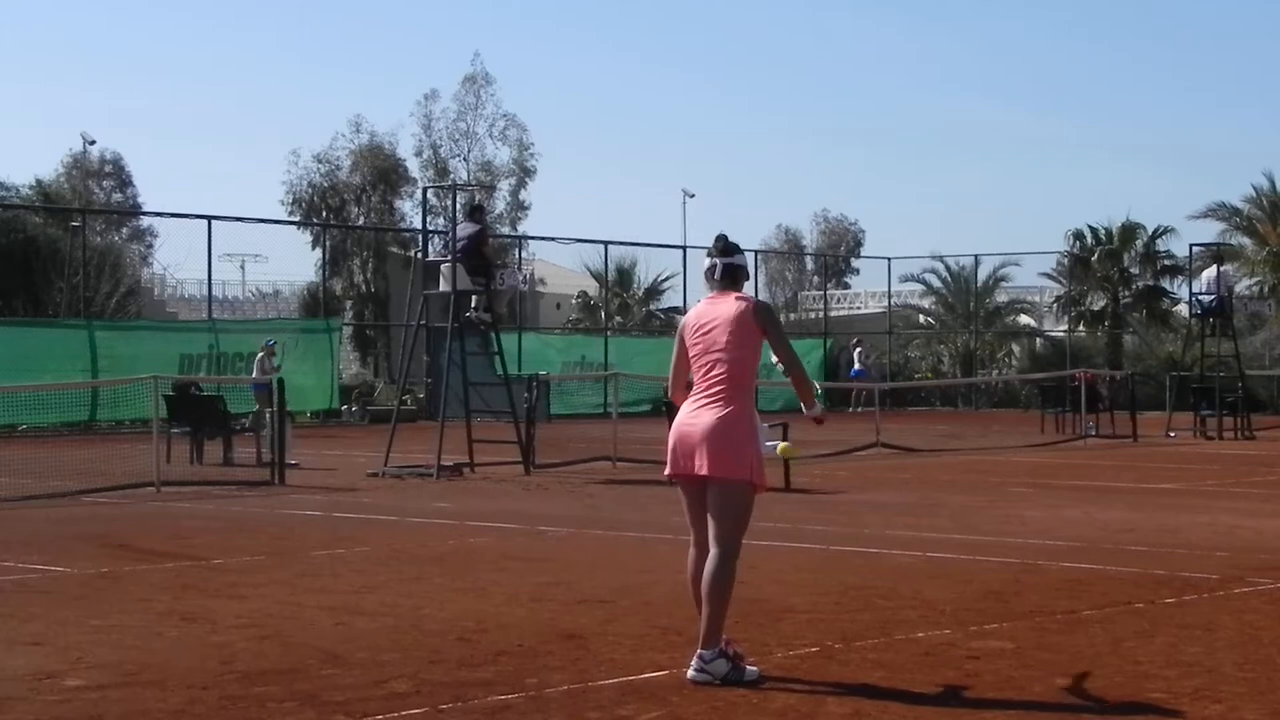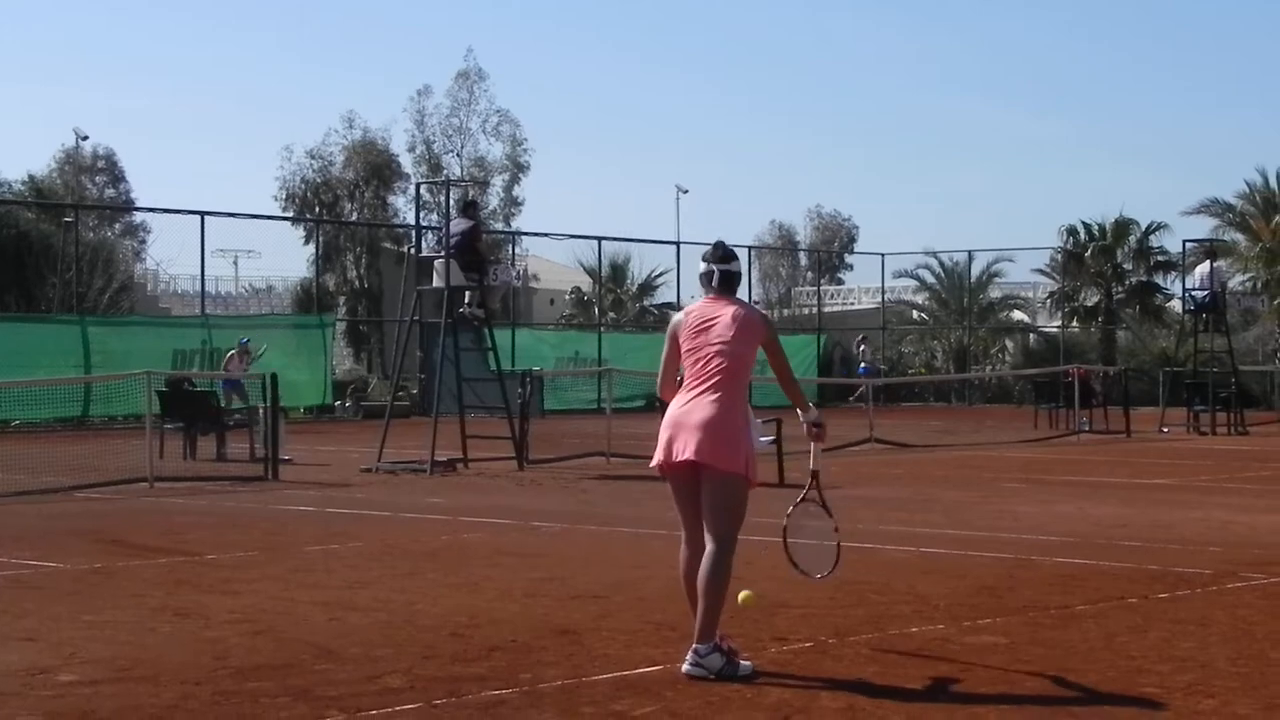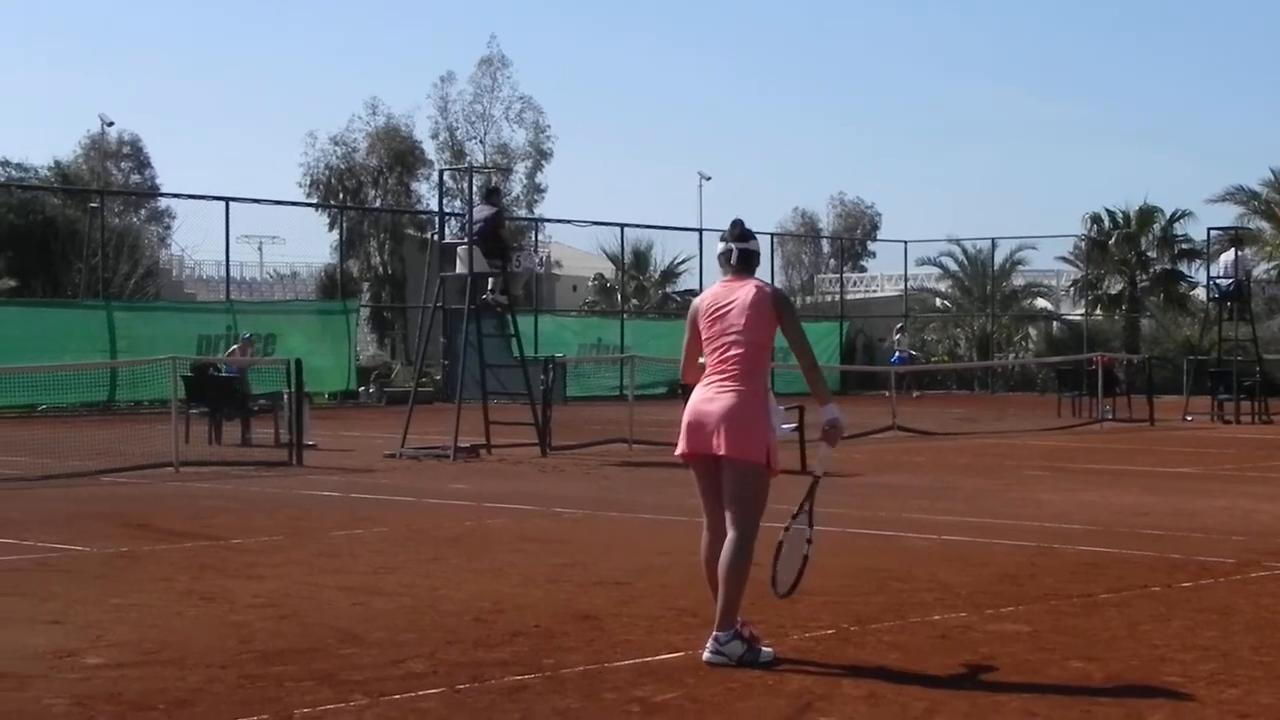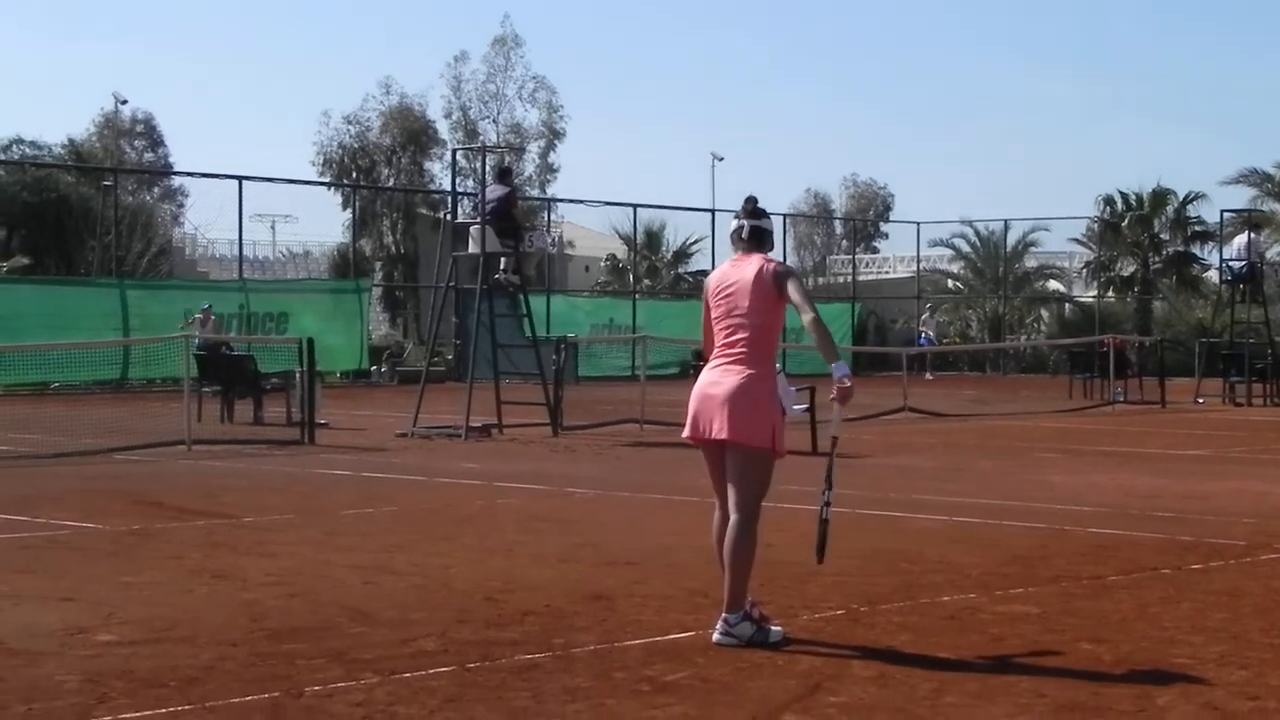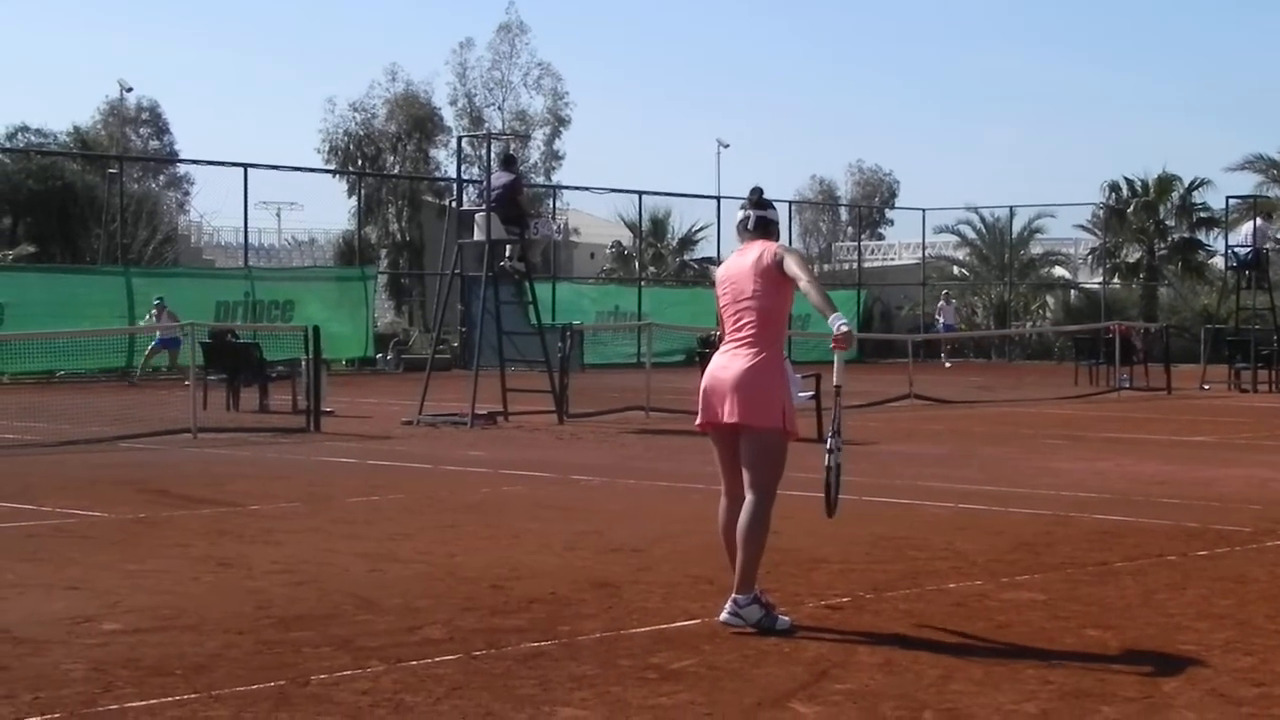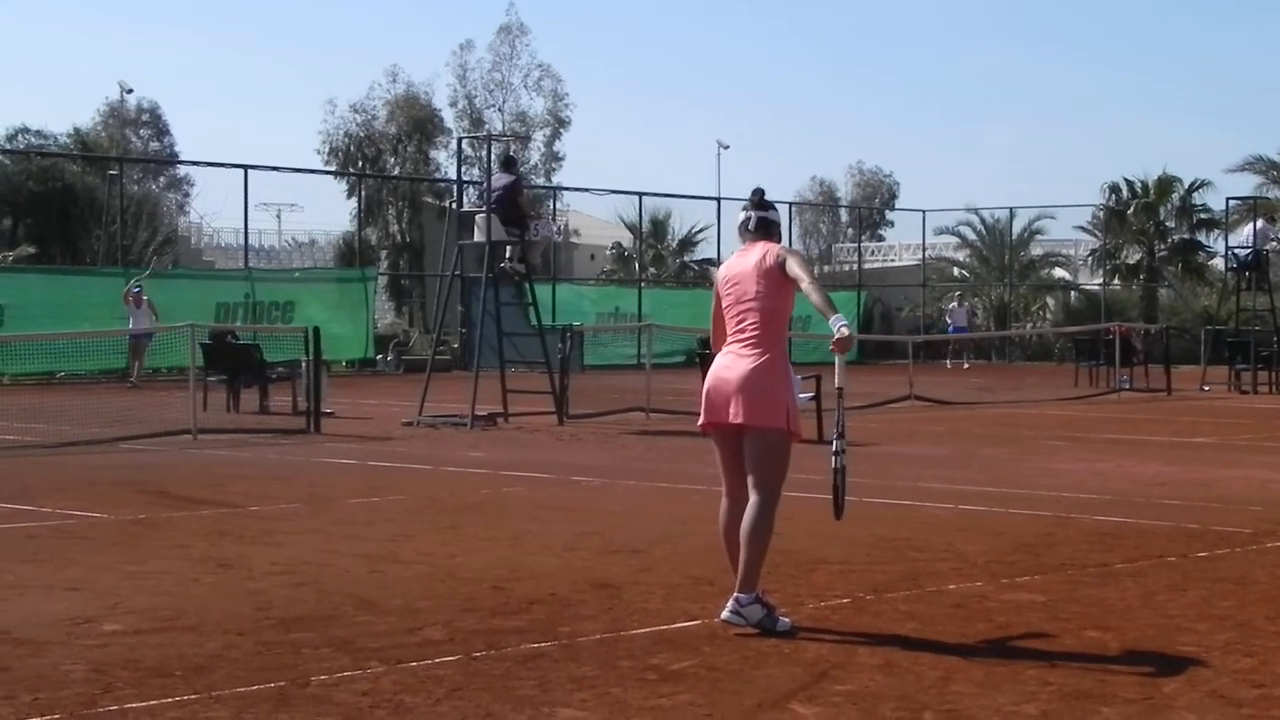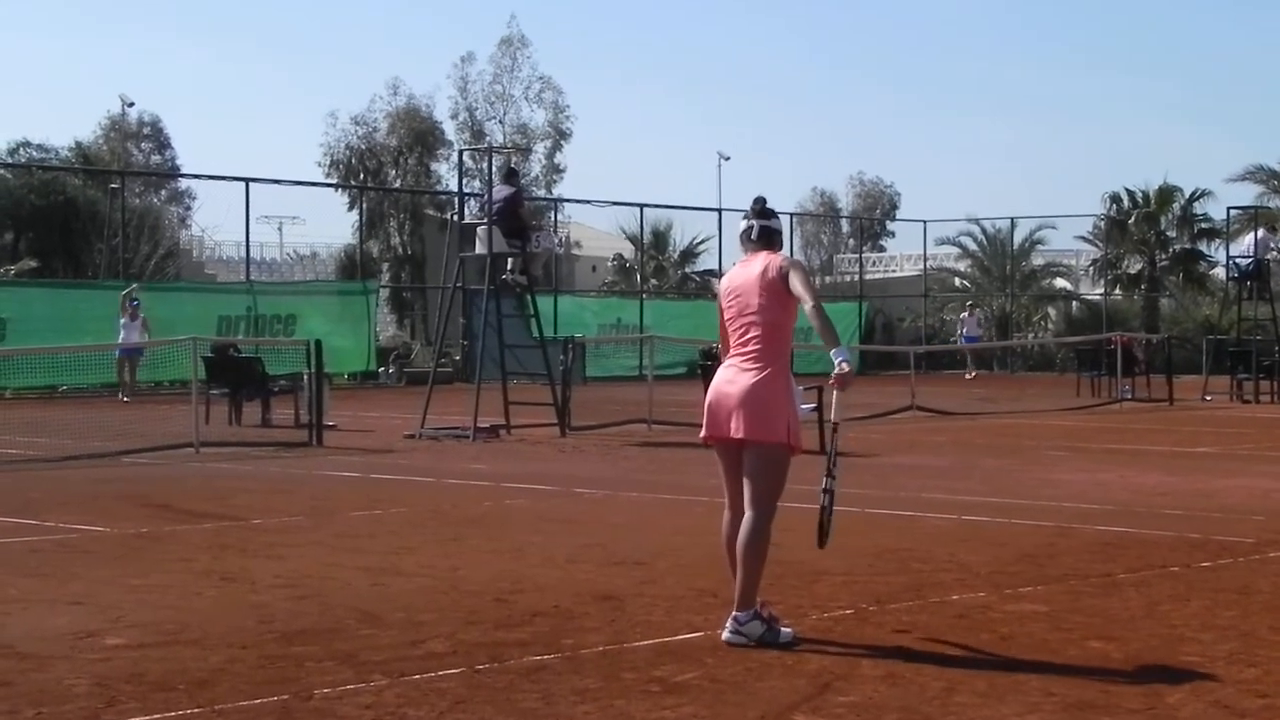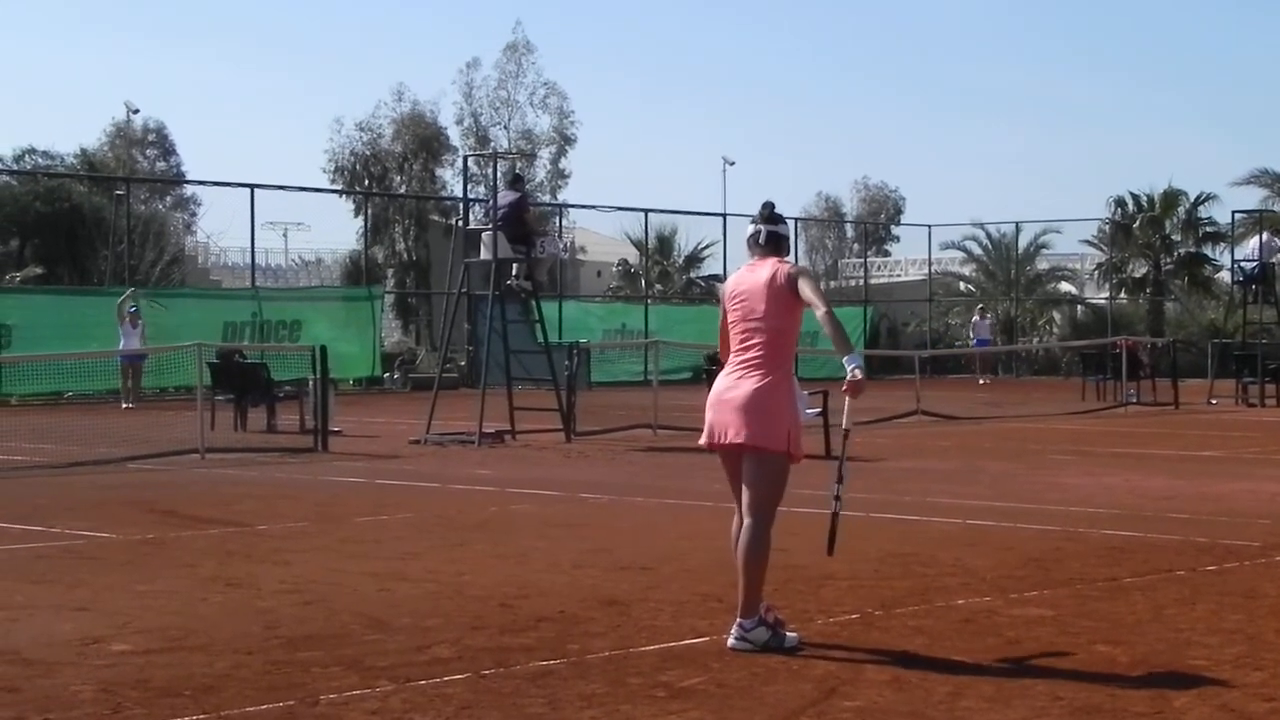
dt=0.4s
person 1, frame 1
left shoulder: (689, 318)
right shoulder: (755, 309)
right elbow: (792, 365)
right wrist: (812, 405)
left hip: (686, 429)
right hip: (728, 432)
left knee: (702, 543)
right knee: (724, 547)
left ankle: (712, 643)
right ankle: (708, 656)
person 1, frame 2
left shoulder: (681, 319)
right shoulder: (755, 319)
right elbow: (786, 379)
right wrist: (809, 415)
left hip: (678, 424)
right hip: (721, 428)
left knee: (694, 538)
right knee: (720, 542)
left ankle: (707, 639)
right ankle: (703, 650)
person 1, frame 3
left shoulder: (700, 302)
right shoulder: (772, 297)
right elbow: (806, 358)
right wrist: (829, 411)
left hip: (700, 411)
right hip: (743, 416)
left knee: (716, 525)
right knee: (741, 529)
left ankle: (728, 626)
right ankle: (724, 638)
person 1, frame 4
left shoulder: (714, 279)
right shoulder: (777, 272)
right elbow: (810, 317)
right wrist: (839, 369)
left hip: (708, 391)
right hip: (749, 395)
left knee: (727, 507)
right knee: (744, 511)
left ankle: (738, 606)
right ankle: (732, 620)
person 1, frame 5
left shoulder: (724, 268)
right shoulder: (778, 253)
right elbow: (806, 281)
right wrist: (838, 320)
left hip: (718, 375)
right hip: (758, 379)
left knee: (734, 492)
right knee: (759, 494)
left ankle: (744, 593)
right ankle: (742, 600)
person 1, frame 6
left shoulder: (724, 270)
right shoulder: (781, 255)
right elbow: (808, 282)
right wrist: (839, 323)
left hip: (720, 378)
right hip: (762, 379)
left knee: (735, 493)
right knee: (763, 495)
left ankle: (744, 595)
right ankle: (744, 599)
person 1, frame 7
left shoulder: (727, 280)
right shoulder: (785, 266)
right elbow: (811, 305)
right wrist: (840, 356)
left hip: (723, 390)
right hip: (764, 393)
left knee: (737, 506)
right knee: (759, 509)
left ankle: (747, 607)
right ankle: (743, 618)
person 1, frame 8
left shoulder: (731, 284)
right shoulder: (793, 274)
right elbow: (824, 312)
right wrist: (853, 362)
left hip: (725, 395)
right hip: (765, 400)
left knee: (745, 512)
right knee: (759, 515)
left ankle: (753, 611)
right ankle: (747, 625)
